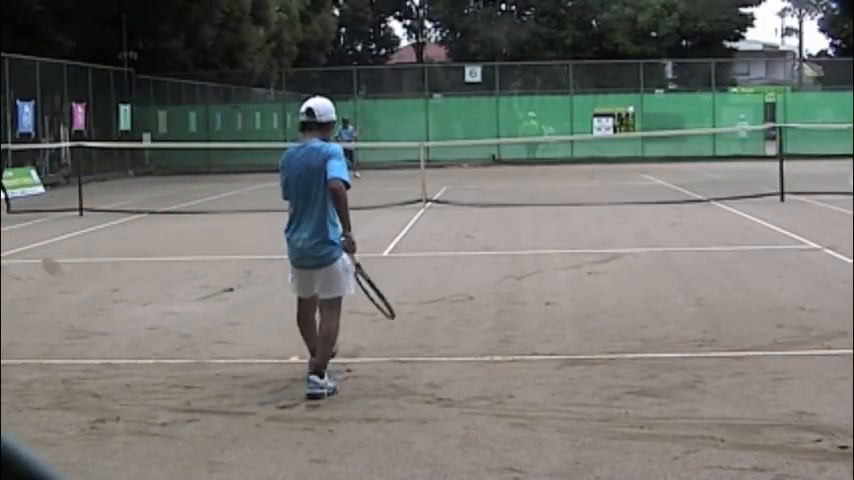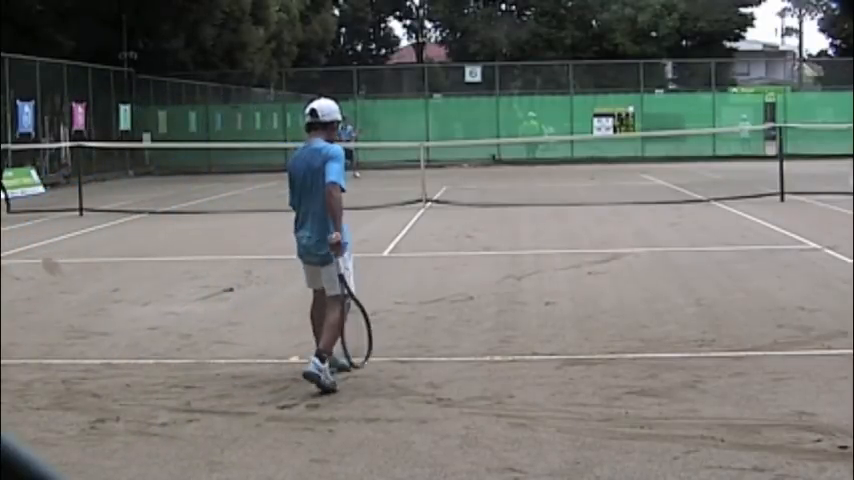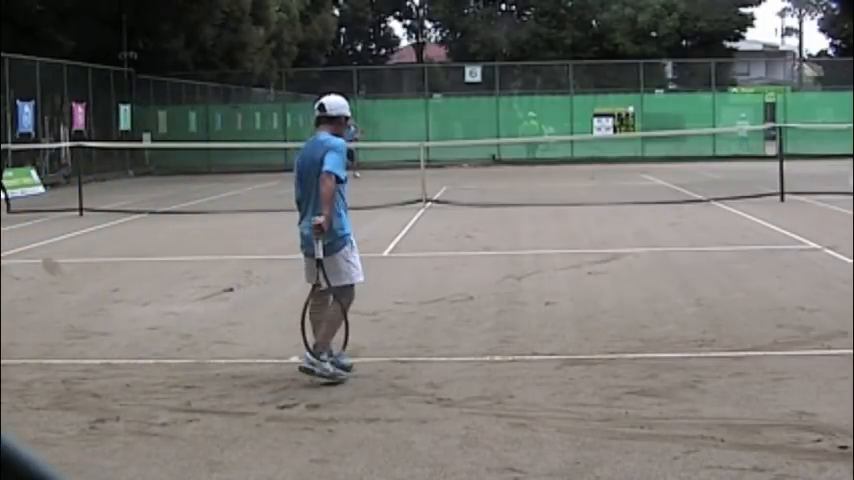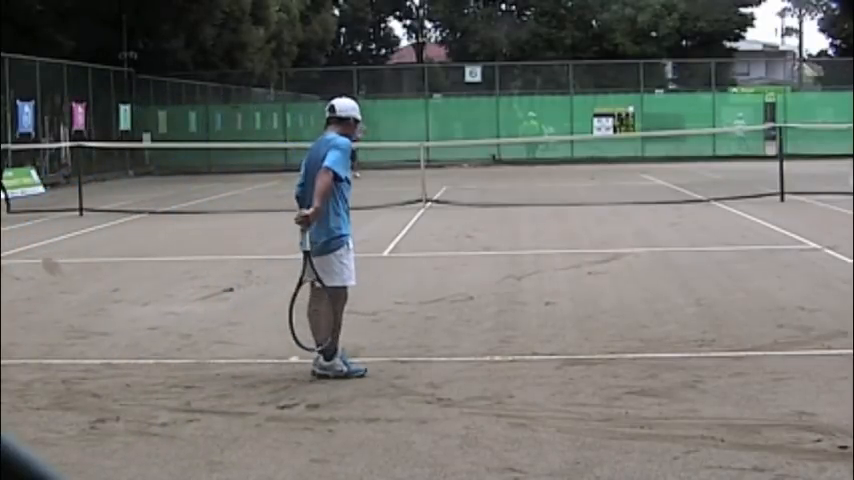
dt=0.2s
person 1, frame 1
left shoulder: (287, 157)
right shoulder: (331, 152)
right elbow: (336, 187)
right wrist: (347, 230)
left hip: (297, 243)
right hip: (326, 245)
left knee: (306, 304)
right knee: (330, 310)
left ankle: (317, 358)
right ankle: (318, 377)
person 1, frame 2
left shoulder: (295, 159)
right shoulder: (332, 152)
right elbow: (332, 189)
right wrist: (337, 230)
left hip: (305, 240)
right hip: (329, 241)
left knee: (320, 299)
right knee: (337, 303)
left ankle: (324, 356)
right ankle: (319, 361)
person 1, frame 3
left shoulder: (304, 152)
right shoulder: (335, 145)
right elbow: (328, 178)
right wrist: (325, 215)
left hip: (310, 233)
right hip: (334, 234)
left knee: (320, 295)
right knee: (343, 294)
left ankle: (322, 354)
right ankle: (317, 354)
person 1, frame 4
left shoulder: (313, 149)
right shoulder: (340, 144)
left elbow: (300, 192)
right elbow: (326, 175)
right wrist: (316, 208)
left hip: (314, 233)
right hip: (333, 233)
left knee: (318, 295)
right knee: (337, 296)
left ankle: (325, 355)
right ankle: (330, 359)
